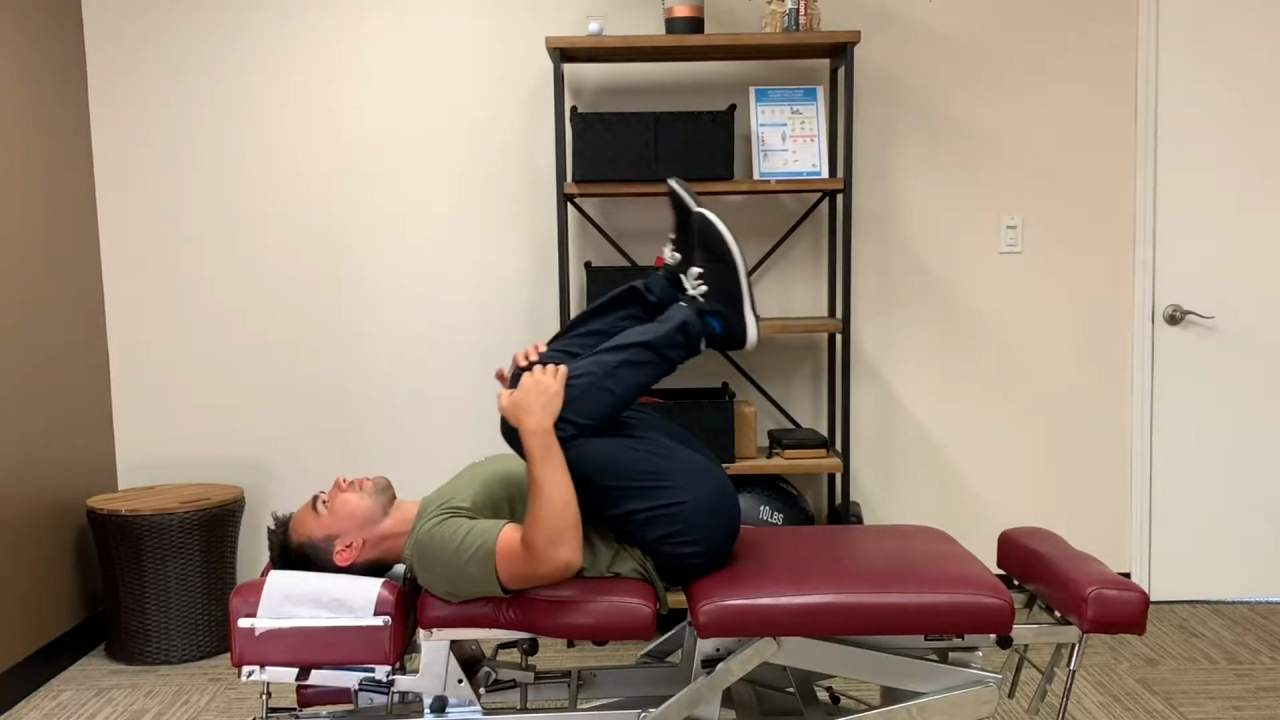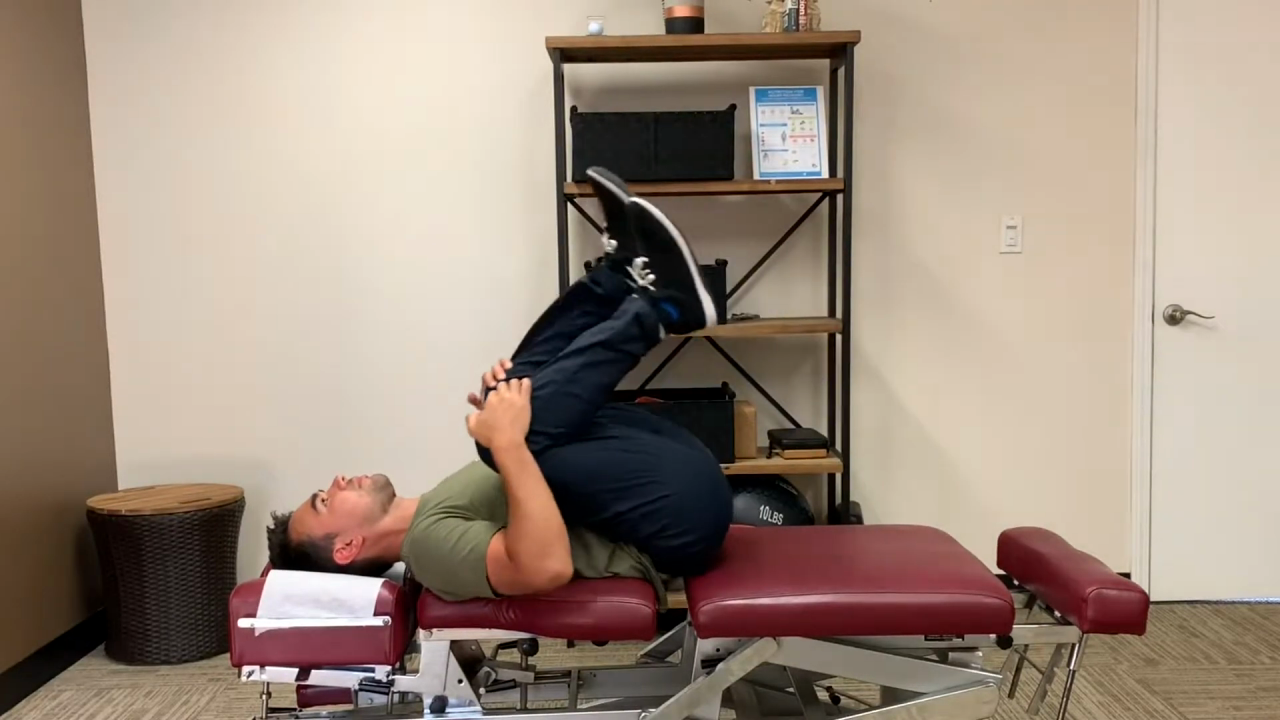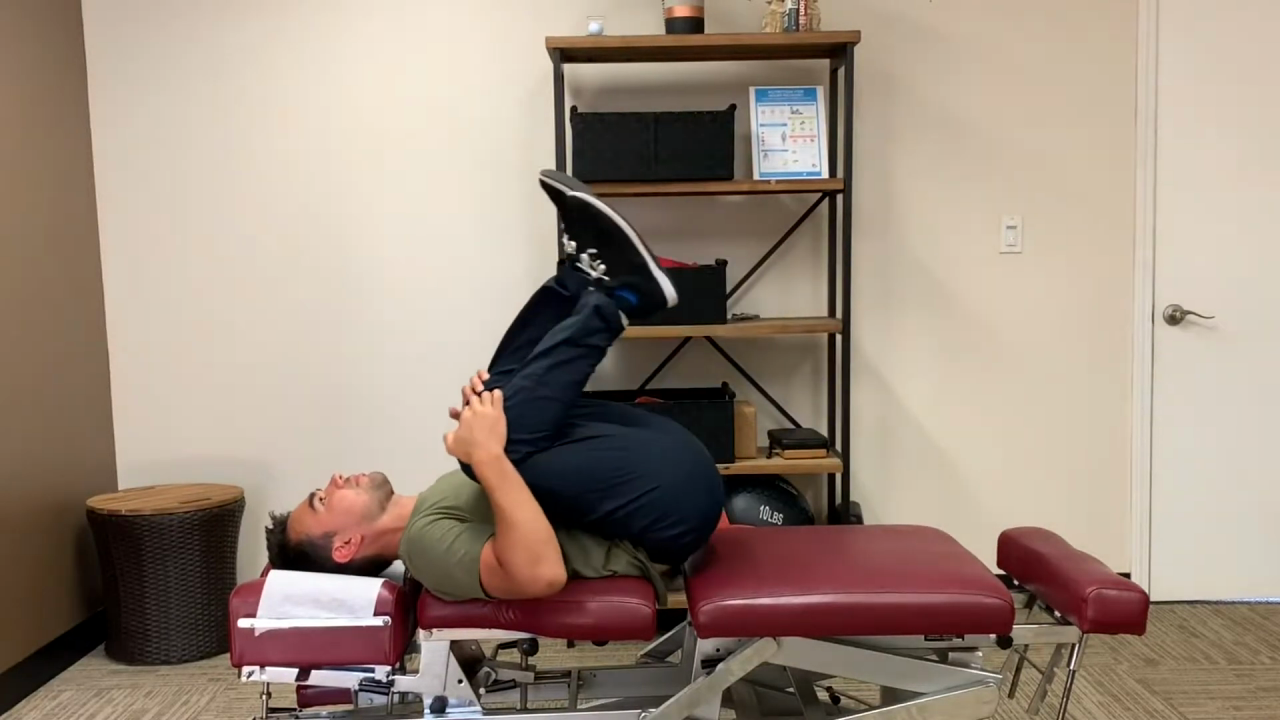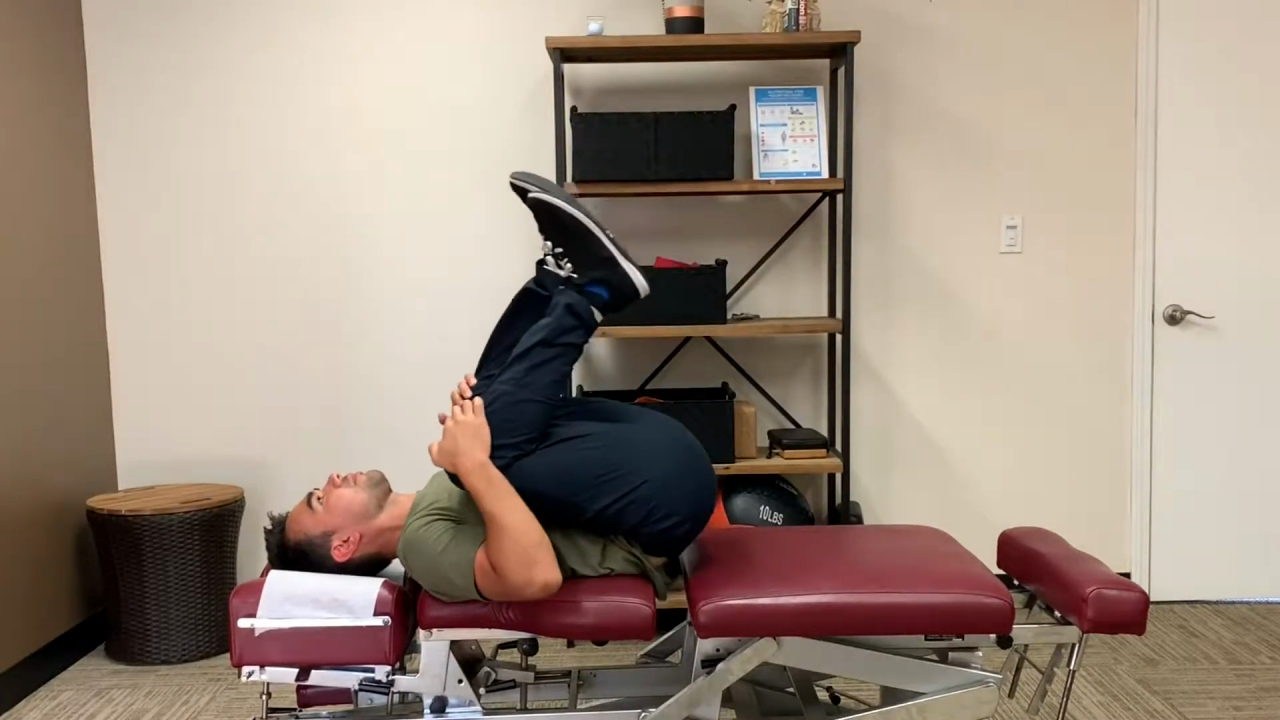
dt=0.2s
person 1, frame 1
left shoulder: (439, 514)
right shoulder: (437, 547)
left elbow: (551, 470)
right elbow: (558, 555)
left wrist: (538, 384)
right wrist: (536, 426)
left hip: (680, 489)
right hip: (690, 520)
left knee: (556, 382)
right knee: (536, 422)
left ankle: (681, 289)
right ankle: (703, 317)
person 1, frame 2
left shoulder: (435, 512)
right shoulder: (433, 545)
right elbow: (548, 565)
left wrist: (510, 401)
right wrist: (508, 440)
right hip: (682, 506)
left knee: (528, 391)
left ankle: (631, 279)
right ankle: (656, 304)
person 1, frame 3
left shoulder: (433, 511)
right shoulder: (430, 545)
right elbow: (541, 573)
right wrist: (487, 453)
left knee: (510, 399)
left ankle: (595, 280)
right ankle: (610, 297)
person 1, frame 4
left shoulder: (430, 510)
right shoulder: (428, 545)
right elbow: (536, 576)
left wrist: (483, 409)
right wrist: (473, 462)
left ankle: (577, 281)
right ankle: (581, 295)
